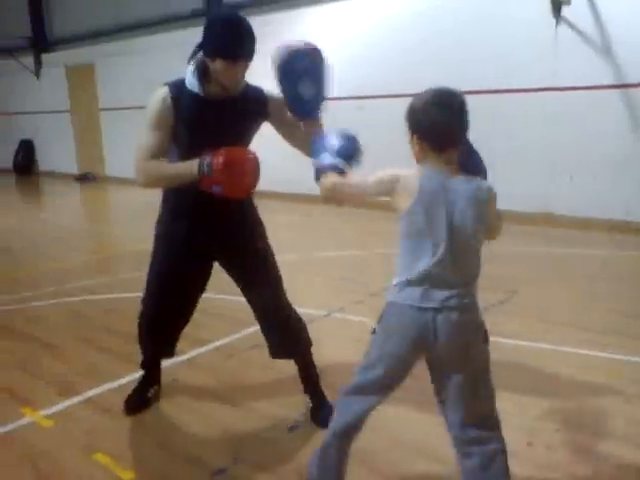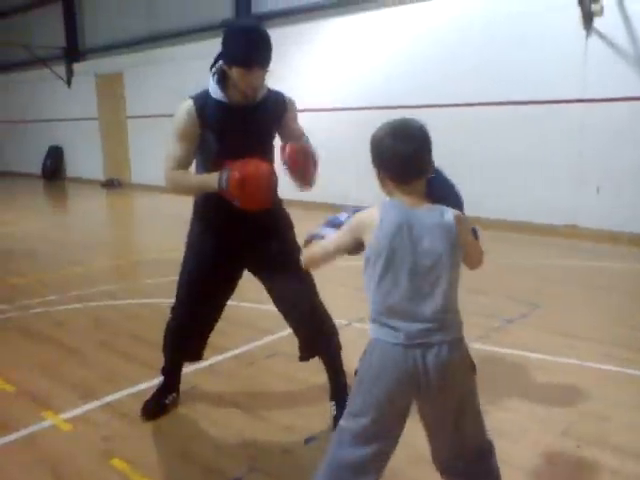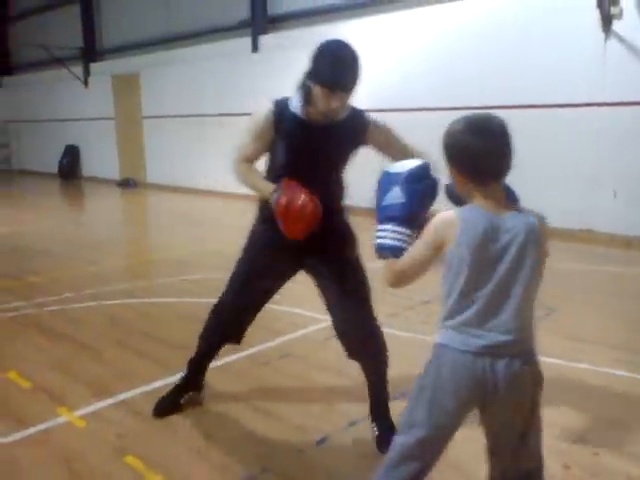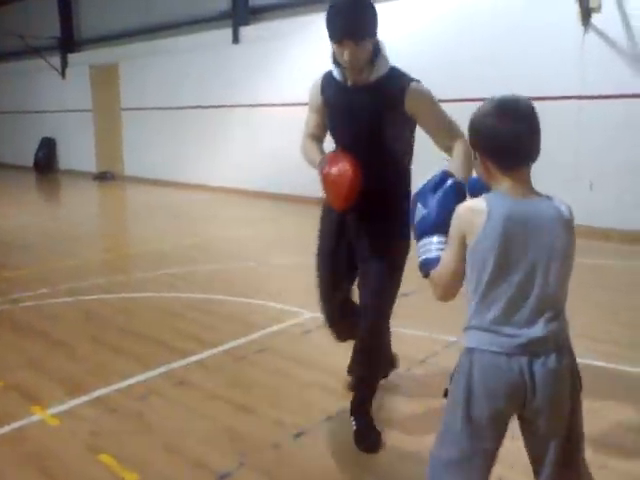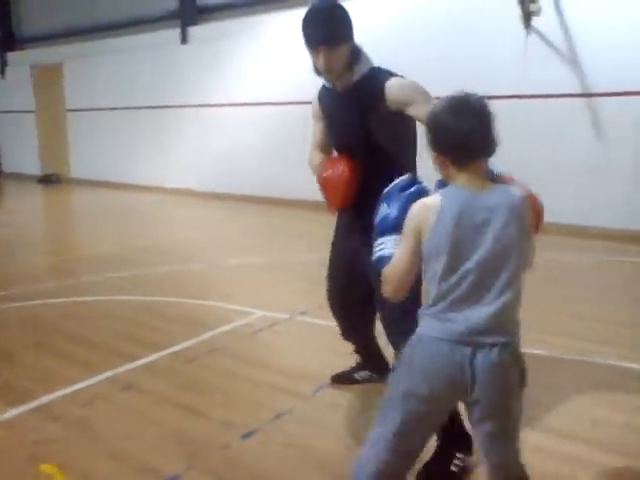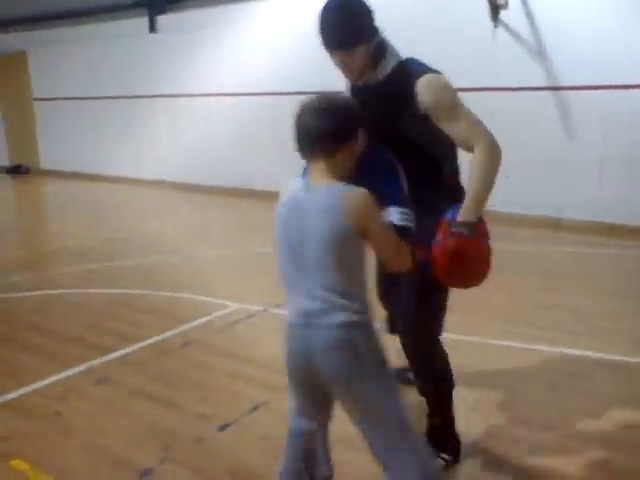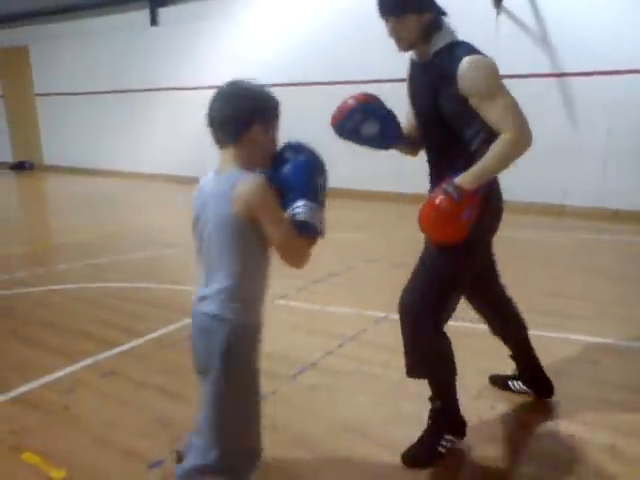
dt=0.3s
person 1, frame 1
left shoulder: (260, 102)
right shoulder: (168, 100)
left elbow: (309, 142)
right elbow: (145, 171)
right wrist: (198, 168)
left hip: (237, 220)
right hip: (182, 223)
left knee: (275, 306)
right knee: (158, 308)
left ankle: (314, 391)
right ankle: (150, 379)
person 1, frame 2
left shoulder: (280, 106)
right shoulder: (195, 111)
right elbow: (173, 178)
right wrist: (219, 181)
left hip: (268, 225)
right hip: (214, 230)
left knee: (307, 307)
right knee: (187, 314)
left ankle: (341, 395)
right ankle: (169, 385)
person 1, frame 3
left shoulder: (361, 126)
right shoulder: (274, 116)
left elbow: (408, 156)
right elbow: (241, 163)
right wrist: (269, 191)
left hip: (329, 233)
right hip: (274, 229)
left knee: (360, 323)
right knee: (230, 308)
left ankle: (380, 416)
right ankle: (191, 382)
person 1, frame 4
left shoulder: (406, 92)
right shoulder: (324, 87)
left elbow: (458, 142)
right elbow: (311, 139)
right wrist: (324, 164)
left hip: (387, 217)
right hip: (340, 209)
left knee: (374, 315)
right knee: (333, 298)
left ankle: (362, 409)
right ankle: (380, 359)
person 1, frame 5
left shoulder: (392, 90)
right shoulder: (324, 100)
right elbow: (317, 152)
right wrist: (325, 168)
right hip: (356, 219)
left knee: (402, 322)
right knee: (343, 297)
left ankle: (455, 439)
right ankle: (373, 364)
person 1, frame 6
left shoulder: (423, 84)
right shoulder: (356, 89)
left elbow: (485, 145)
left wrist: (469, 213)
left hip: (436, 215)
left knee: (415, 321)
right knee: (393, 296)
left ankle: (443, 437)
right ankle: (419, 367)
person 1, frame 7
left shoulder: (468, 65)
right shoulder: (419, 69)
left elbow: (518, 133)
left wrist: (466, 183)
right wrist: (387, 134)
left hip: (470, 204)
right hip: (453, 202)
left knee: (418, 307)
right knee: (485, 291)
left ankle: (448, 422)
right ankle: (534, 377)
person 2, frame 1
left shoulder: (405, 182)
right shoulder: (481, 193)
left elbow: (332, 189)
left hip: (405, 315)
right hip: (459, 320)
left knee: (354, 404)
right knee: (477, 428)
person 2, frame 2
left shoulder: (371, 220)
right shoulder: (452, 221)
left elbow: (309, 259)
right elbow: (475, 260)
left wrist: (343, 237)
left hip: (389, 355)
right hip: (445, 354)
left knee: (353, 450)
person 2, frame 3
left shoulder: (447, 223)
right shoulder: (535, 225)
left elbow: (395, 276)
left wrist: (396, 218)
left hip: (455, 360)
right hip: (515, 366)
person 2, frame 4
left shoulder: (469, 214)
right shoulder: (562, 215)
left elbow: (443, 289)
left wrist: (432, 232)
left hip: (487, 362)
right hip: (551, 363)
person 2, frame 5
left shoulder: (424, 211)
right shoulder: (519, 203)
left elbow: (392, 288)
left wrist: (390, 234)
left hip: (433, 351)
right hip: (495, 355)
left knee: (388, 445)
person 2, frame 6
left shoulder: (289, 198)
right shoulder: (356, 200)
right elbow: (400, 261)
left hip: (300, 336)
right hip: (345, 339)
left knee: (306, 426)
right knee: (396, 441)
person 2, frame 7
left shoulder: (208, 183)
right shoulder: (252, 187)
right elbow: (297, 255)
right wrist: (305, 197)
left hip: (209, 319)
right hip: (228, 330)
left knee: (225, 410)
right knee: (230, 448)
